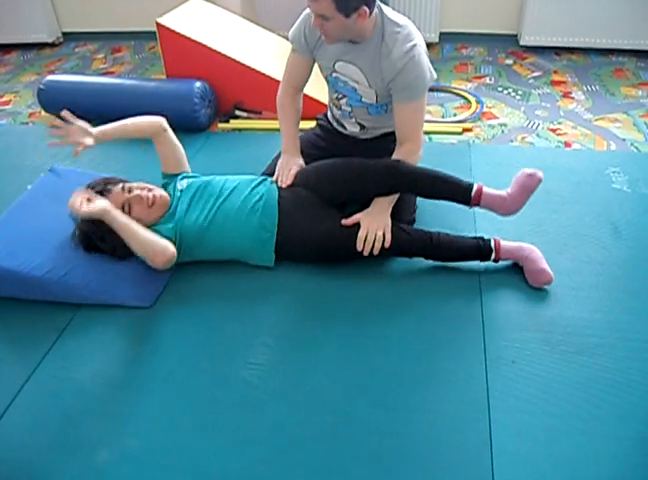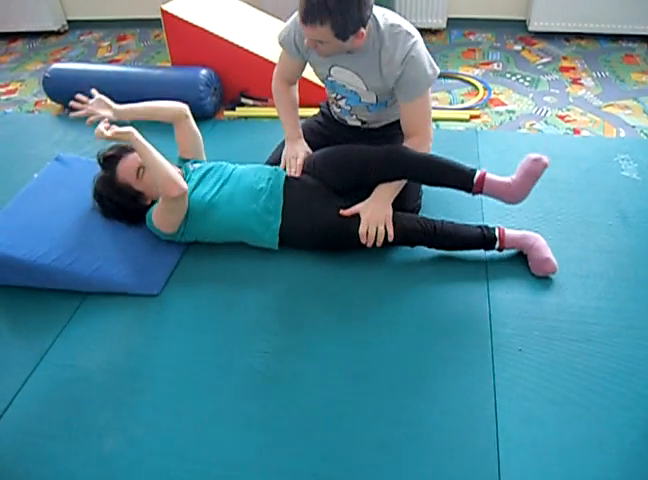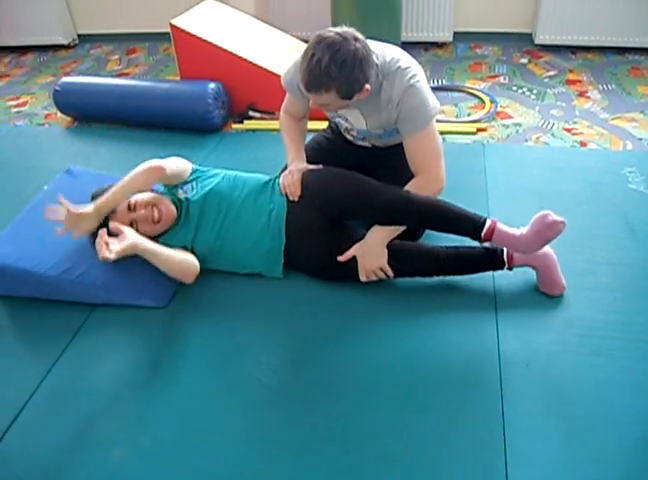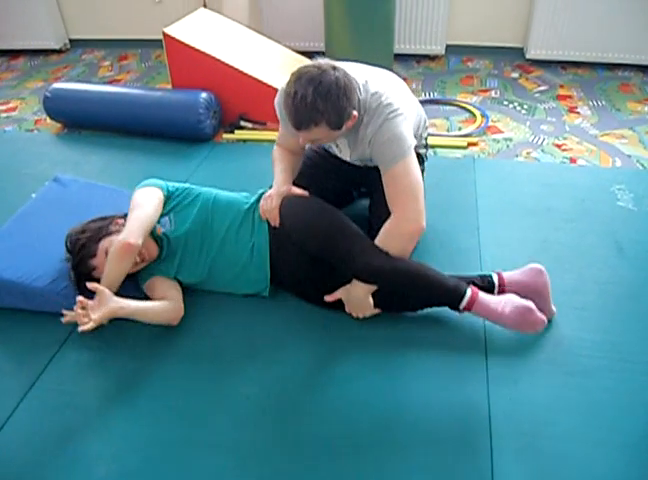
dt=0.5s
person 1, frame 1
left shoulder: (176, 180)
right shoulder: (153, 248)
left elbow: (158, 125)
right elbow: (164, 253)
left wrist: (97, 134)
right wrist: (107, 214)
left hip: (287, 190)
right hip: (289, 238)
left knee: (389, 172)
right knee: (400, 241)
left ankle: (496, 197)
right ankle: (503, 249)
person 1, frame 2
left shoulder: (189, 166)
right shoulder: (164, 219)
left elbow: (180, 111)
right elbow: (173, 190)
left wrist: (119, 112)
right wrist: (130, 133)
left hip: (298, 177)
right hip: (295, 225)
left knee: (392, 157)
right knee: (405, 230)
left ankle: (500, 184)
right ankle: (507, 238)
person 1, frame 3
left shoulder: (177, 178)
right shoulder: (166, 245)
left elbow: (153, 167)
right elbow: (190, 271)
left wrist: (93, 212)
right wrist: (132, 245)
left hip: (297, 195)
right hip: (296, 249)
left knee: (390, 202)
right knee: (405, 260)
left ankle: (510, 237)
right ankle: (514, 257)
person 1, frame 4
left shoulder: (149, 193)
right shoulder: (155, 275)
left elbow: (131, 240)
right elbow: (171, 311)
left wrist: (103, 294)
right wrist: (111, 307)
left hip: (279, 219)
right hip: (280, 272)
left knee: (367, 264)
right knee: (386, 298)
left ankle: (496, 292)
right ankle: (502, 286)
person 2, frame 1
left shoulder: (405, 49)
right shoulder: (312, 23)
left elbow: (410, 145)
right elbow: (290, 90)
left wrist: (381, 208)
right wrist: (291, 152)
left hip: (387, 140)
right hip: (334, 131)
left knee: (392, 224)
person 2, frame 2
left shoulder: (404, 48)
right shoulder: (304, 26)
left elbow: (419, 139)
right elbow: (283, 81)
left wrist: (381, 198)
right wrist: (294, 139)
left hip: (390, 128)
right hip: (336, 121)
left knee: (398, 212)
person 2, frame 3
left shoulder: (406, 86)
right shoulder: (309, 69)
left elbow: (432, 180)
right elbow: (290, 115)
left wrist: (376, 240)
right wrist: (296, 162)
left hip: (397, 146)
right hip: (344, 138)
left knee: (405, 232)
right knee: (286, 197)
left ankle: (373, 182)
right ankle: (365, 179)
person 2, frame 4
left shoulder: (386, 119)
right shoulder: (293, 95)
left elbow: (412, 223)
right elbow: (286, 148)
right wrist: (280, 186)
left hip: (394, 149)
right hip: (336, 155)
right knee: (280, 211)
right ankle: (356, 190)
